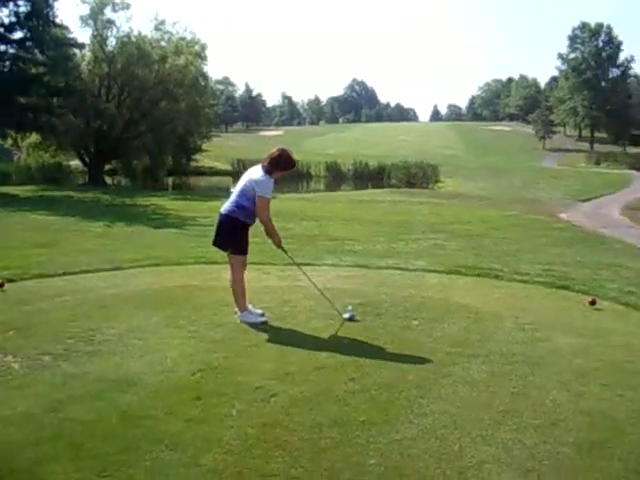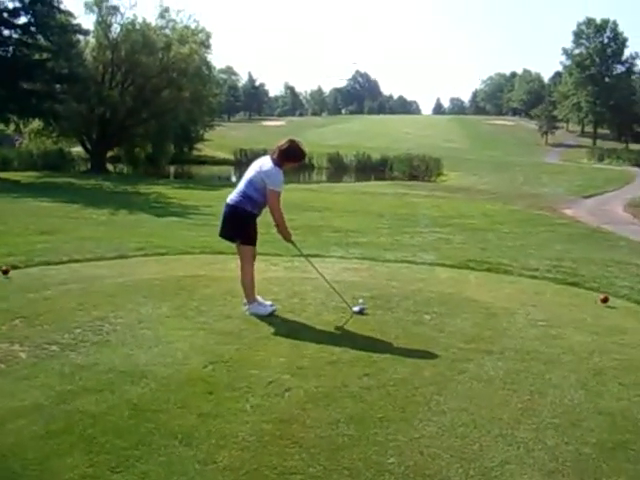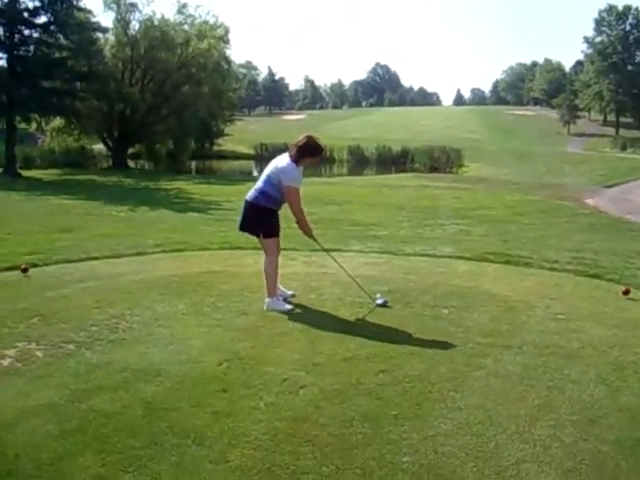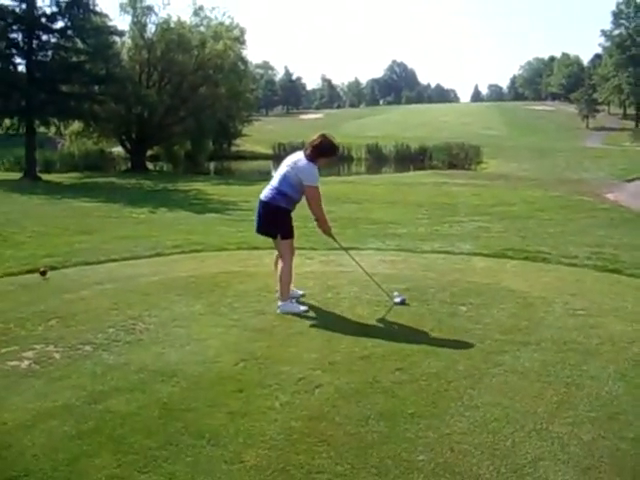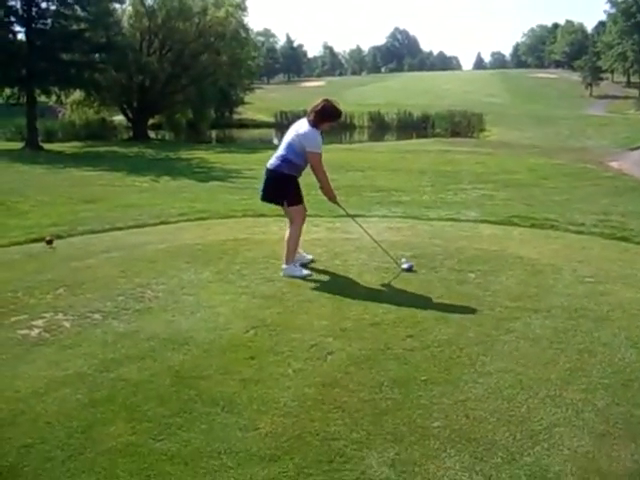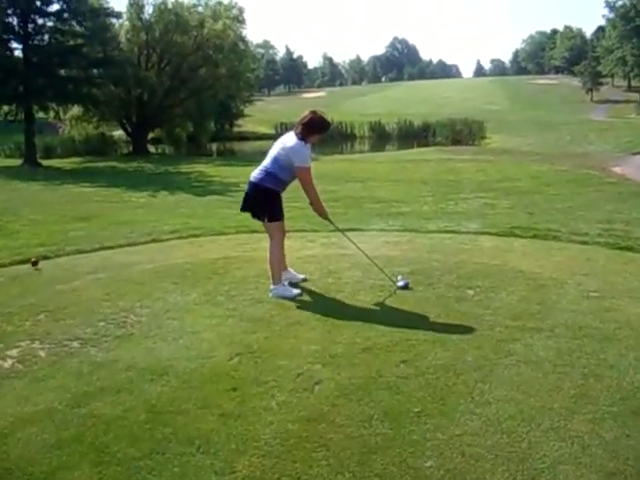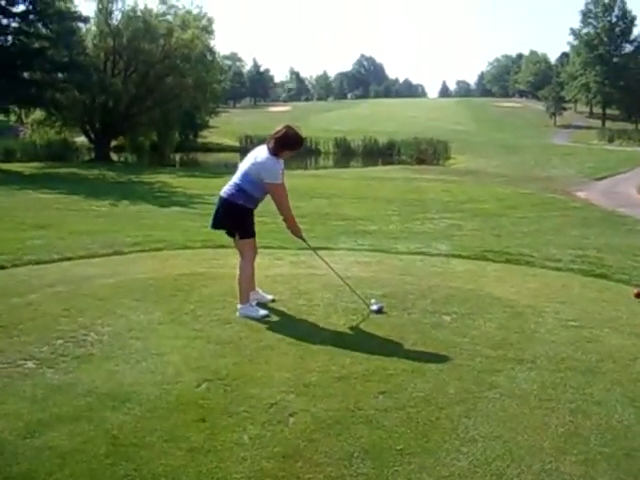
dt=0.7s
person 1, frame 1
left shoulder: (259, 170)
right shoulder: (264, 181)
left elbow: (260, 211)
right elbow: (263, 215)
left wrist: (269, 231)
right wrist: (275, 236)
left hip: (233, 219)
right hip: (235, 222)
left knee: (238, 267)
right knee: (238, 269)
left ankle: (243, 306)
right ankle: (243, 312)
person 1, frame 2
left shoulder: (266, 161)
right shoulder: (274, 173)
left elbow: (269, 203)
right elbow: (274, 207)
left wrist: (280, 225)
right wrist: (284, 230)
left hip: (238, 209)
right hip: (242, 213)
left knee: (249, 258)
right knee: (248, 261)
left ankle: (252, 298)
right ankle: (251, 304)
person 1, frame 3
left shoulder: (291, 162)
right shoulder: (289, 169)
left elbow: (294, 199)
right elbow: (293, 202)
left wrist: (301, 222)
right wrist: (305, 225)
left hip: (266, 207)
right hip: (260, 208)
left knee: (273, 251)
right knee: (272, 253)
left ankle: (274, 289)
right ankle: (272, 299)
person 1, frame 4
left shoulder: (299, 157)
right shoulder: (308, 169)
left elbow: (312, 197)
right elbow: (314, 202)
left wrist: (319, 220)
right wrist: (324, 225)
left hip: (271, 204)
right hip: (276, 208)
left knee: (284, 251)
right knee: (287, 255)
left ankle: (284, 289)
right ankle: (284, 302)
person 1, frame 5
left shoulder: (306, 125)
right shoulder: (311, 135)
left elbow: (316, 165)
right elbow: (318, 168)
left wrist: (324, 187)
right wrist: (330, 192)
left hip: (282, 174)
right hip: (282, 176)
left knee: (300, 214)
right knee: (297, 220)
left ankle: (295, 253)
right ankle: (288, 265)
person 1, frame 6
left shoulder: (297, 139)
right shoulder: (298, 148)
left elbow: (306, 179)
right elbow: (307, 183)
left wrist: (314, 202)
right wrist: (319, 207)
left hip: (269, 188)
right hip: (264, 189)
left knee: (280, 233)
right knee: (276, 236)
left ankle: (283, 271)
right ankle: (277, 286)
person 1, frame 7
left shoulder: (268, 153)
right shoulder: (269, 163)
left elbow: (281, 189)
right elbow: (279, 199)
left wrist: (288, 219)
right wrist: (293, 225)
left hip: (239, 204)
right hip: (235, 206)
left knee: (251, 251)
right knee: (248, 255)
left ankle: (252, 292)
right ankle: (244, 305)
